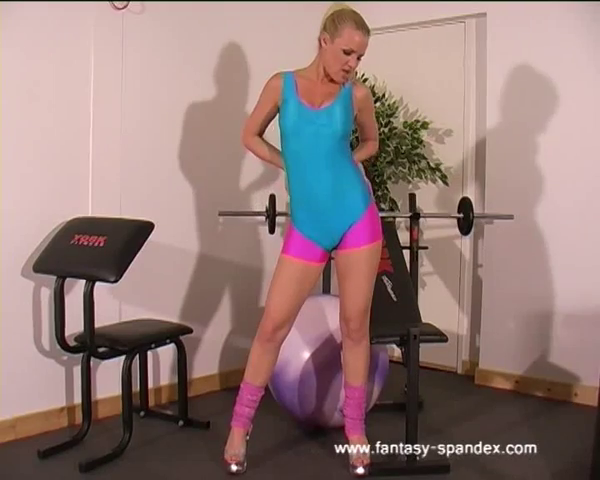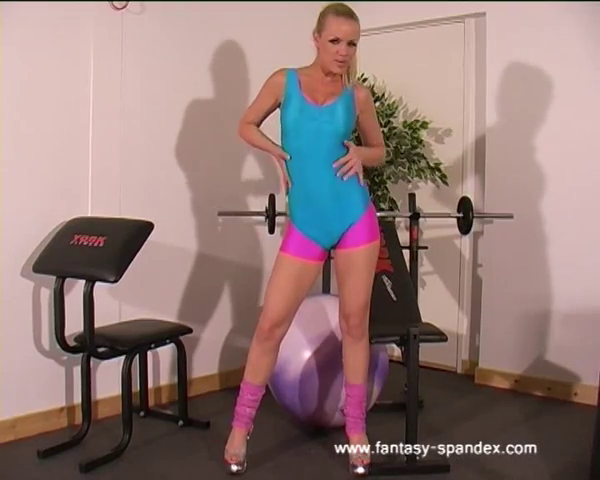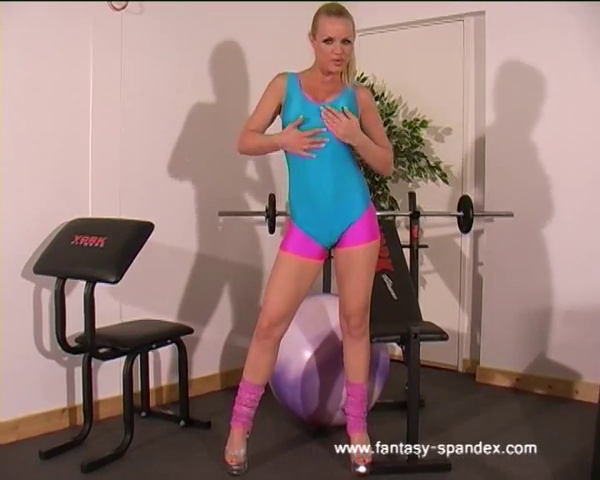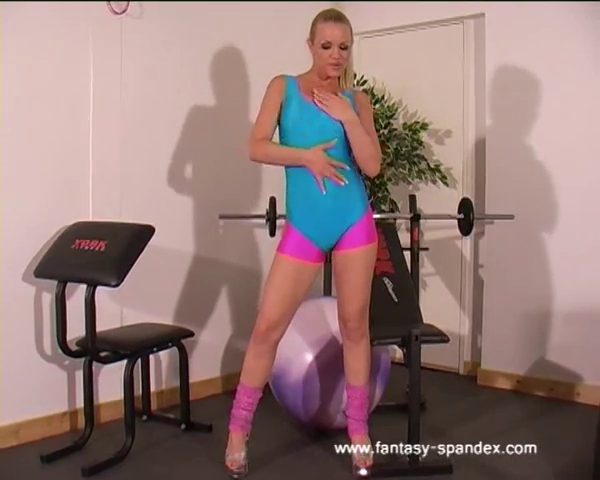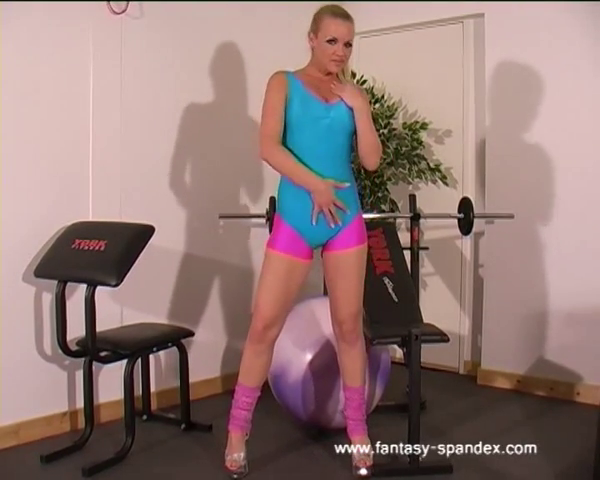
dt=0.5s
person 1, frame 1
left shoulder: (357, 95)
right shoulder: (281, 85)
right elbow: (251, 136)
left wrist: (349, 162)
right wrist: (294, 166)
left hip: (356, 217)
right hip: (306, 224)
left knee: (355, 325)
right knee: (272, 325)
left ankle: (355, 429)
right ankle: (240, 425)
person 1, frame 2
left shoulder: (358, 96)
right shoulder: (284, 82)
left elbow: (380, 152)
right elbow: (246, 125)
left wrist: (360, 155)
right wrist: (274, 150)
left hip: (355, 218)
right hip: (305, 223)
left knee: (354, 324)
right knee: (270, 324)
left ankle: (356, 429)
right ankle: (240, 426)
person 1, frame 3
left shoulder: (359, 96)
right shoulder: (285, 85)
left elbow: (386, 163)
right elbow: (245, 140)
left wrist: (355, 137)
right wrist: (282, 139)
left hip: (355, 217)
right hip: (305, 222)
left knee: (355, 323)
right knee: (270, 323)
left ankle: (357, 427)
right ankle: (239, 427)
person 1, frame 4
left shoulder: (356, 100)
right shoulder: (283, 87)
left elbow: (372, 166)
right elbow: (257, 148)
left wrist: (346, 115)
right wrist: (308, 157)
left hip: (353, 220)
right hip: (303, 225)
left knee: (354, 325)
right knee: (267, 326)
left ankle: (358, 431)
right ankle: (239, 430)
person 1, frame 5
left shoulder: (355, 95)
right shoulder: (284, 82)
left elbow: (371, 160)
right elbow: (269, 147)
left wrist: (358, 105)
right wrist: (315, 185)
left hip: (346, 220)
right hip: (294, 220)
left knee: (349, 326)
right knee: (263, 325)
left ankle: (357, 431)
right ankle: (237, 430)
